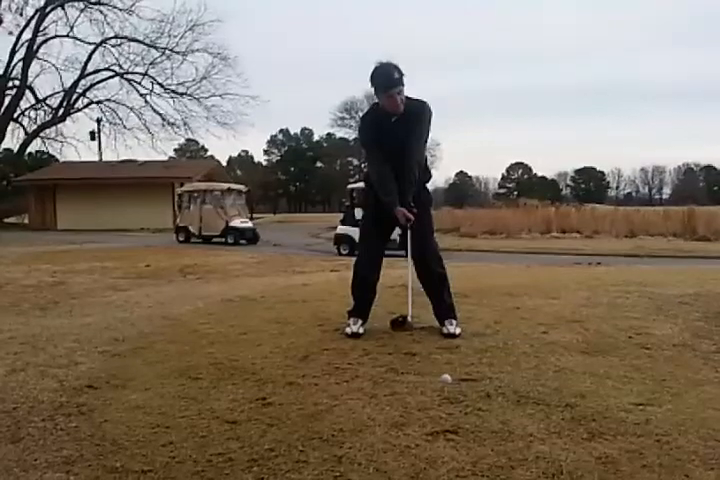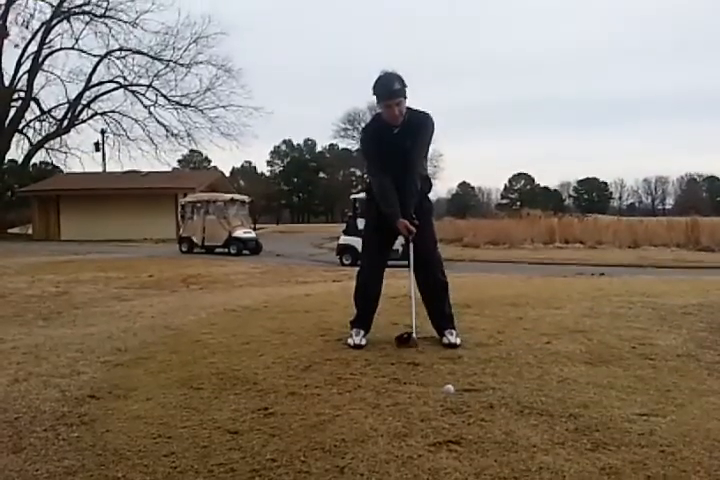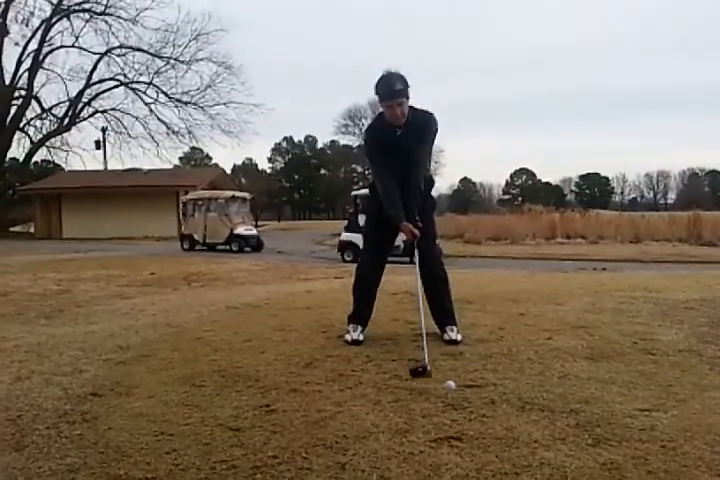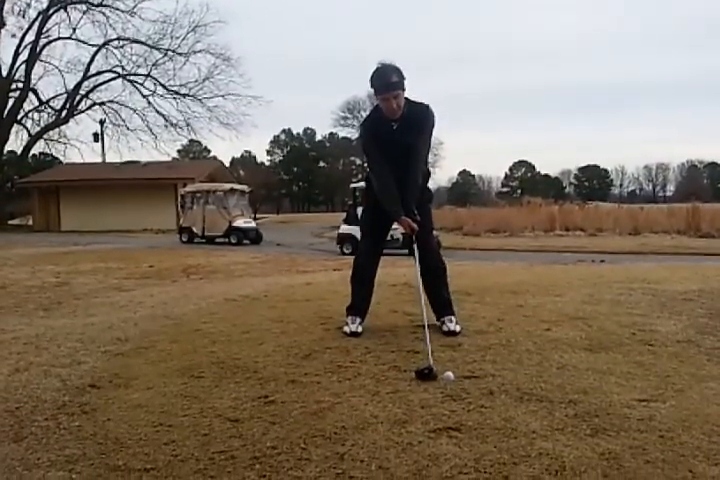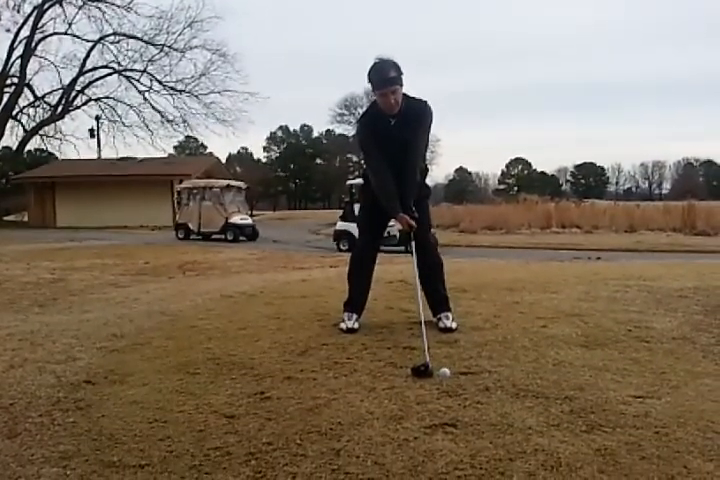
dt=1s
person 1, frame 1
left shoulder: (420, 111)
right shoulder: (369, 122)
left elbow: (414, 158)
right elbow: (378, 167)
left wrist: (406, 200)
right wrist: (394, 206)
left hip: (414, 190)
right hip: (380, 194)
left knee: (427, 253)
right knee: (368, 253)
left ankle: (447, 316)
right ankle: (358, 315)
person 1, frame 2
left shoulder: (423, 123)
right shoulder: (371, 132)
left elbow: (415, 169)
right elbow: (379, 178)
left wrist: (408, 212)
right wrist: (396, 218)
left hip: (416, 200)
right hip: (381, 204)
left knee: (429, 262)
right knee: (371, 263)
left ankle: (446, 326)
right ankle: (360, 326)
person 1, frame 3
left shoulder: (426, 122)
right shoulder: (374, 133)
left elbow: (418, 170)
right elbow: (383, 180)
left wrist: (412, 215)
right wrist: (400, 220)
left hip: (419, 198)
right hip: (383, 201)
left knee: (430, 258)
right knee: (371, 259)
left ankle: (447, 323)
right ankle: (357, 322)
person 1, frame 4
left shoulder: (423, 115)
right shoulder: (369, 126)
left elbow: (417, 164)
right elbow: (380, 174)
left wrist: (409, 208)
right wrist: (398, 215)
left hip: (415, 190)
right hip: (380, 193)
left knee: (428, 249)
right knee: (368, 250)
left ankle: (445, 313)
right ankle: (355, 314)
person 1, frame 5
left shoulder: (420, 111)
right shoulder: (367, 122)
left elbow: (415, 161)
right elbow: (377, 170)
left wrist: (408, 205)
right wrist: (395, 211)
left hip: (413, 187)
right hip: (378, 189)
left knee: (426, 245)
right knee: (365, 245)
left ankle: (442, 309)
right ankle: (352, 310)
